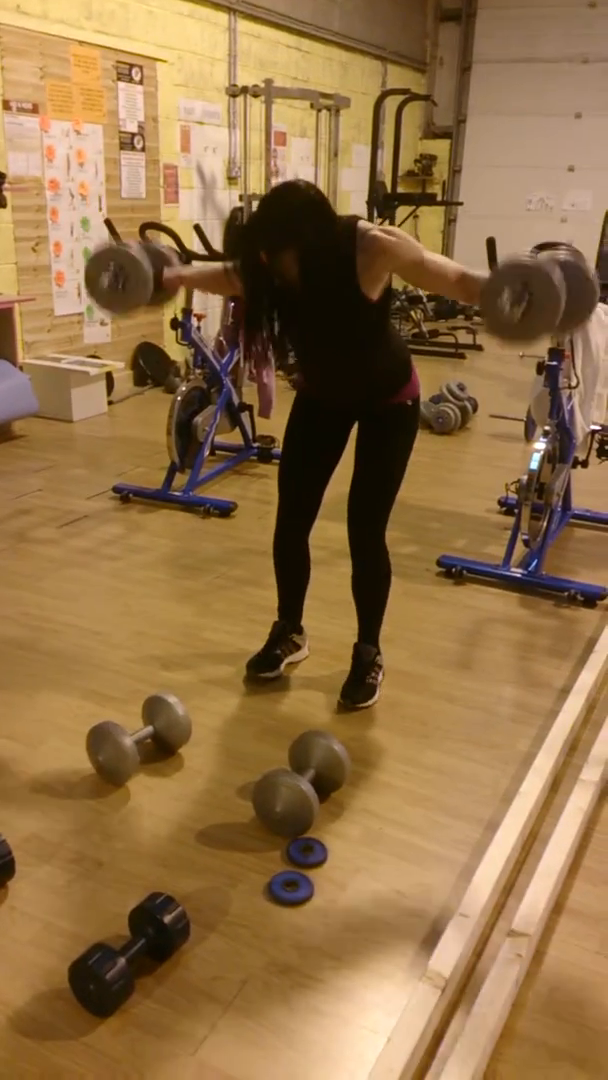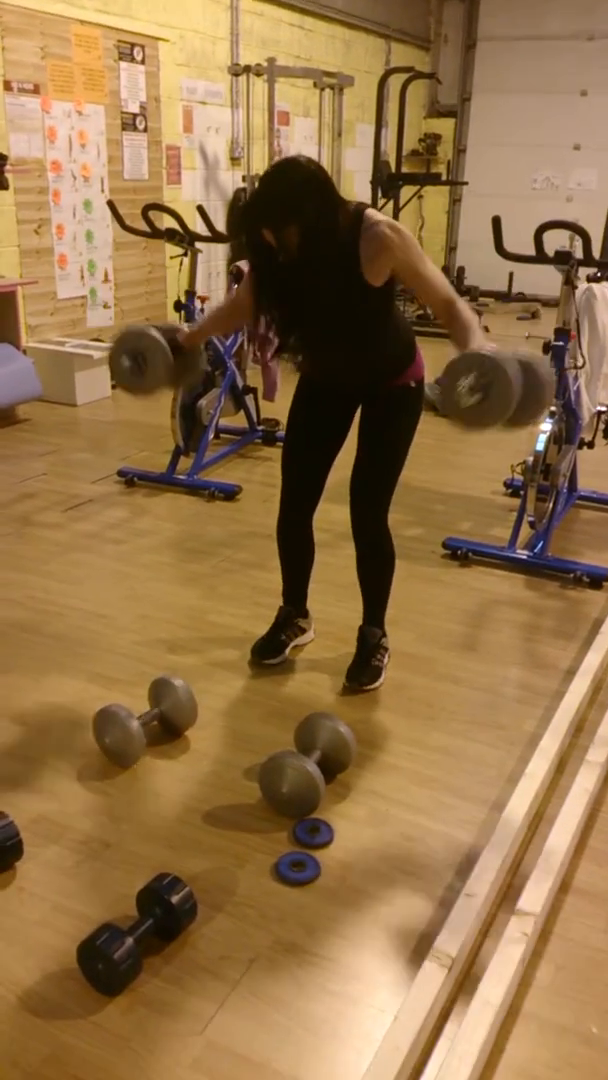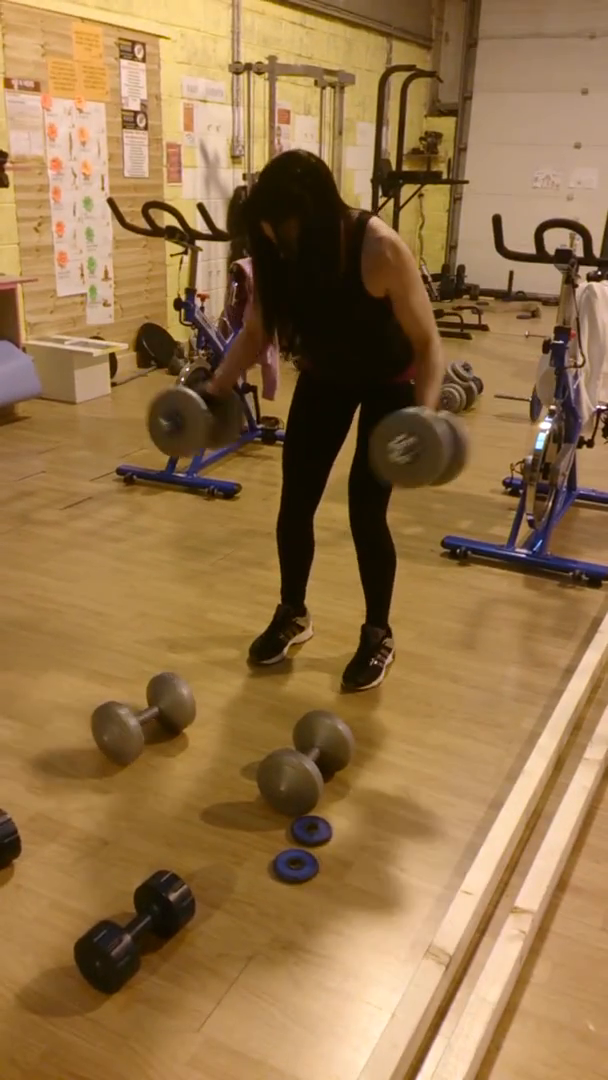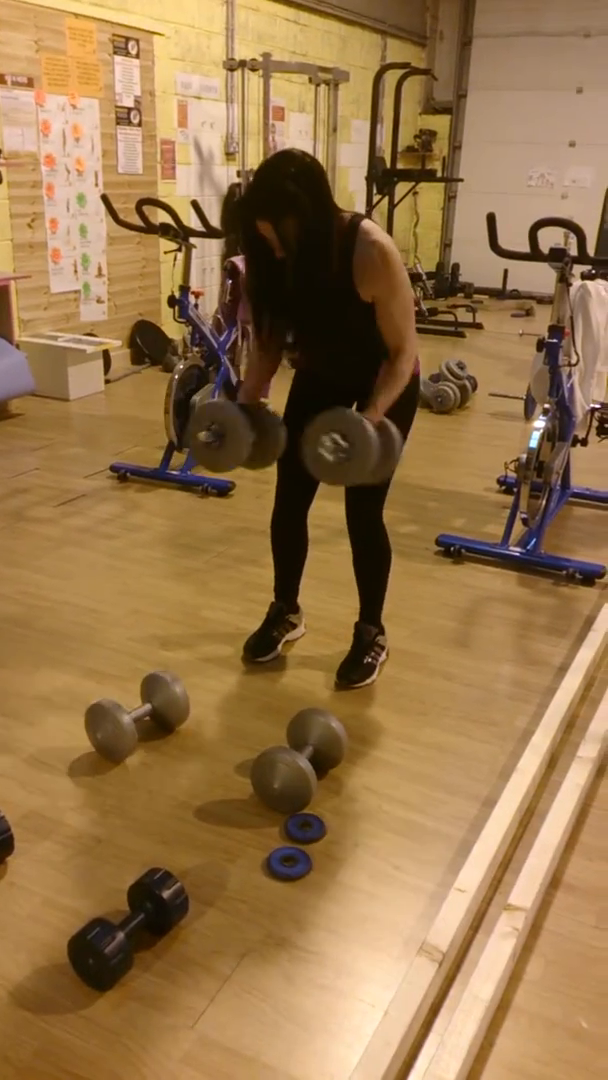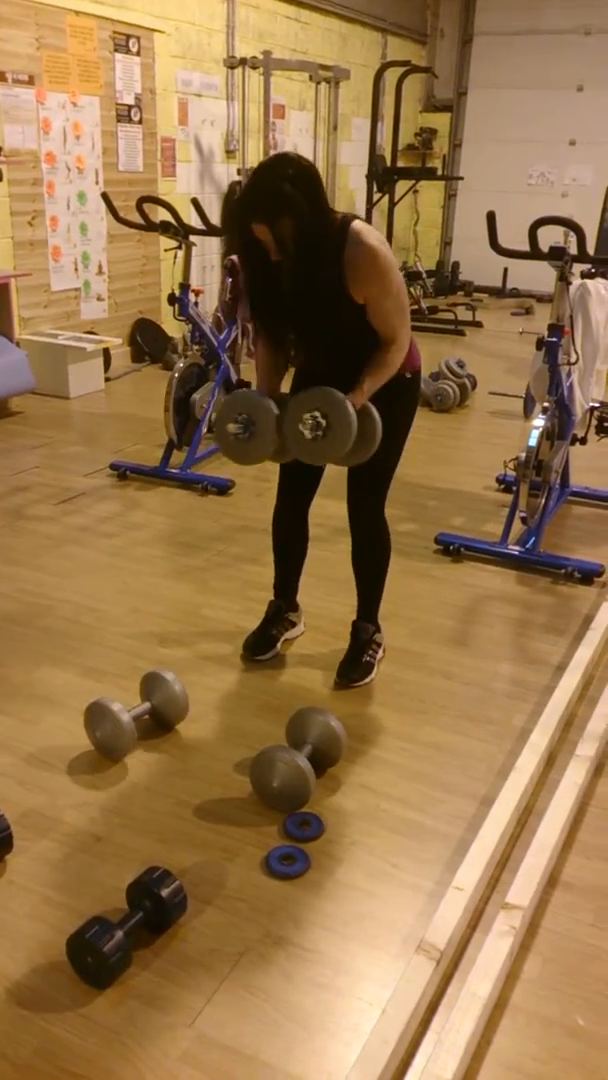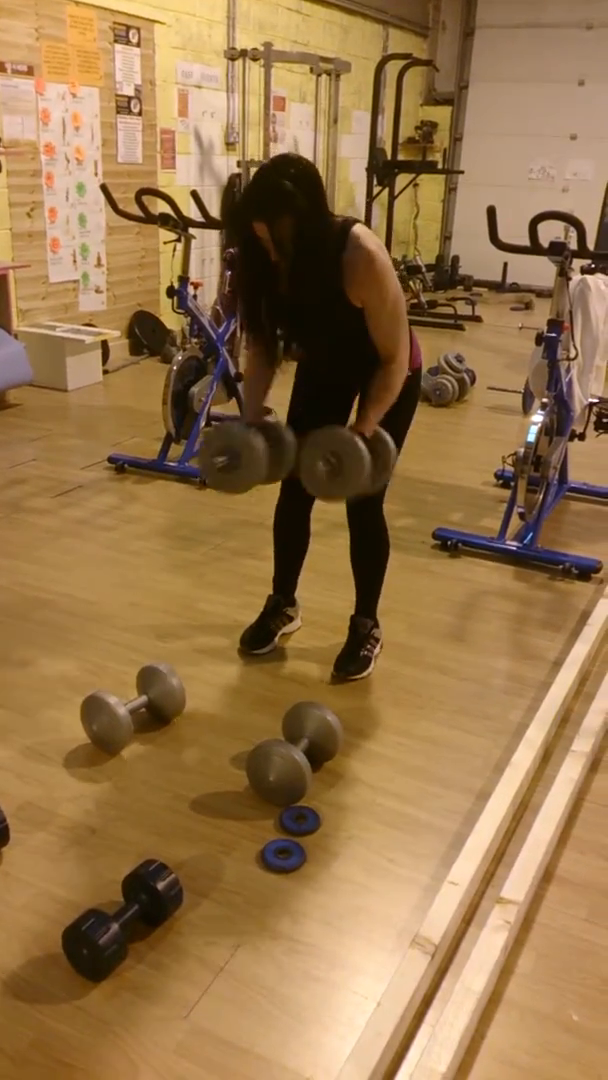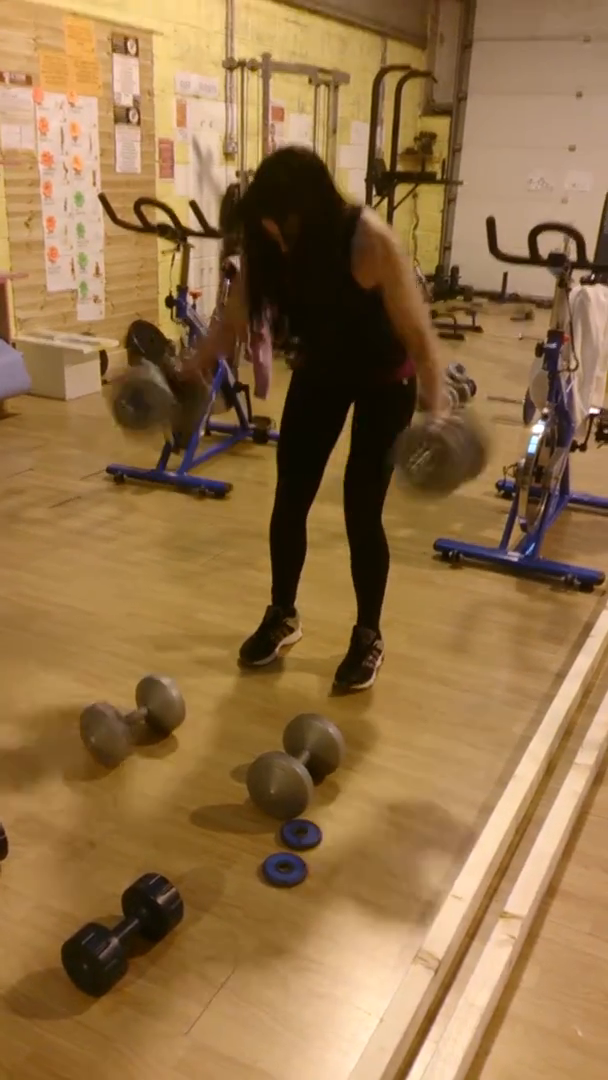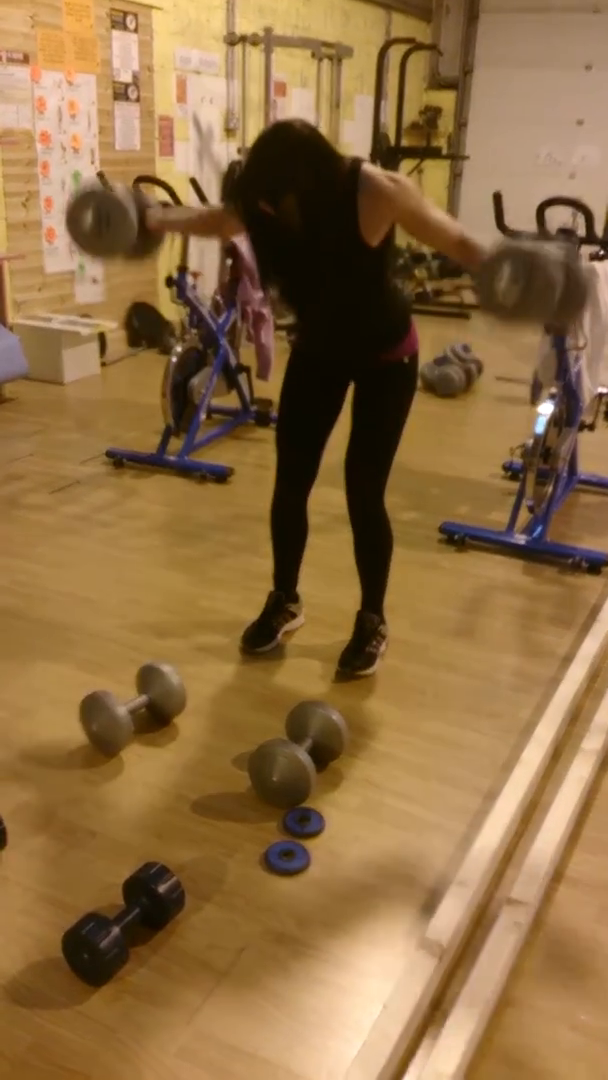
dt=0.2s
person 1, frame 1
left shoulder: (372, 247)
right shoulder: (274, 262)
left elbow: (457, 281)
right elbow: (231, 278)
right wrist: (175, 277)
left hip: (388, 400)
right hip: (320, 395)
left knee: (365, 531)
right knee: (291, 519)
left ankle: (369, 653)
right ankle: (289, 632)
person 1, frame 2
left shoulder: (378, 238)
right shoulder: (279, 248)
left elbow: (447, 304)
right elbow: (246, 303)
left wrist: (479, 352)
right wrist: (188, 337)
left hip: (390, 384)
right hip: (323, 379)
left knee: (367, 513)
right knee: (294, 504)
left ankle: (375, 636)
right ankle: (294, 616)
person 1, frame 3
left shoulder: (379, 249)
right shoulder: (278, 253)
left elbow: (425, 340)
right elbow: (259, 328)
left wrist: (426, 409)
right wrist: (218, 386)
left hip: (388, 384)
right hip: (322, 379)
left knee: (366, 511)
right knee: (295, 503)
left ankle: (378, 635)
right ankle: (292, 614)
person 1, frame 4
left shoulder: (372, 252)
right shoulder: (271, 254)
left elbow: (402, 349)
right elbow: (266, 336)
left wrist: (370, 420)
right wrist: (246, 402)
left hip: (382, 384)
right hip: (317, 376)
left knee: (362, 509)
right knee: (289, 499)
left ankle: (371, 633)
right ankle: (285, 612)
person 1, frame 5
left shoulder: (364, 253)
right shoulder: (265, 255)
left elbow: (396, 341)
right elbow: (270, 335)
left wrist: (352, 402)
right wrist: (265, 399)
left hip: (385, 379)
right hip: (319, 371)
left knee: (364, 505)
right knee: (290, 494)
left ankle: (368, 631)
right ankle: (284, 609)
person 1, frame 6
left shoulder: (362, 258)
right shoulder: (266, 258)
left elbow: (393, 356)
right elbow: (259, 344)
left wrist: (361, 434)
right wrist: (252, 419)
left hip: (384, 377)
right hip: (321, 370)
left knee: (362, 502)
right knee: (293, 490)
left ankle: (366, 625)
right ankle: (281, 604)
person 1, frame 7
left shoulder: (370, 242)
right shoulder: (269, 241)
left elbow: (419, 334)
right elbow: (236, 317)
left wrist: (436, 410)
right wrist: (191, 372)
left hip: (385, 380)
right hip: (318, 373)
left knee: (361, 511)
right knee: (290, 499)
left ankle: (368, 636)
right ankle: (282, 616)
person 1, frame 8
left shoulder: (374, 192)
right shoulder: (271, 201)
left elbow: (454, 239)
right elbow: (221, 219)
right wrist: (162, 222)
left hip: (385, 356)
right hip: (316, 351)
left knee: (363, 493)
right knee: (290, 483)
left ankle: (372, 620)
right ankle: (284, 601)
